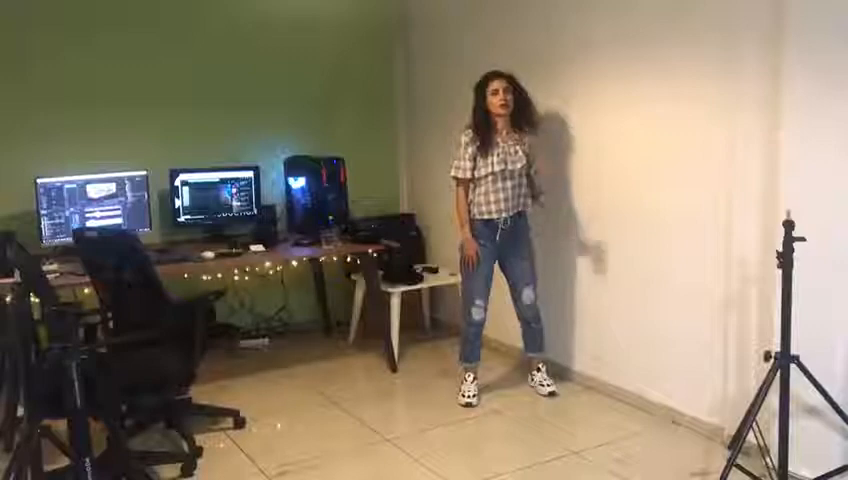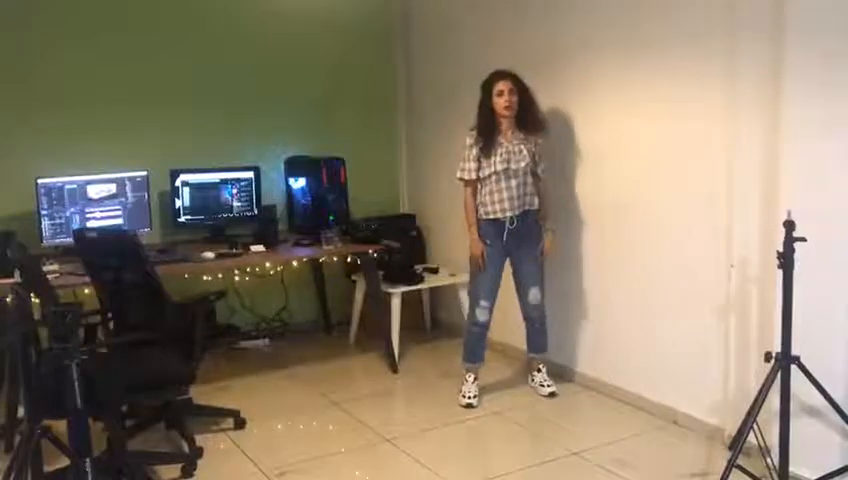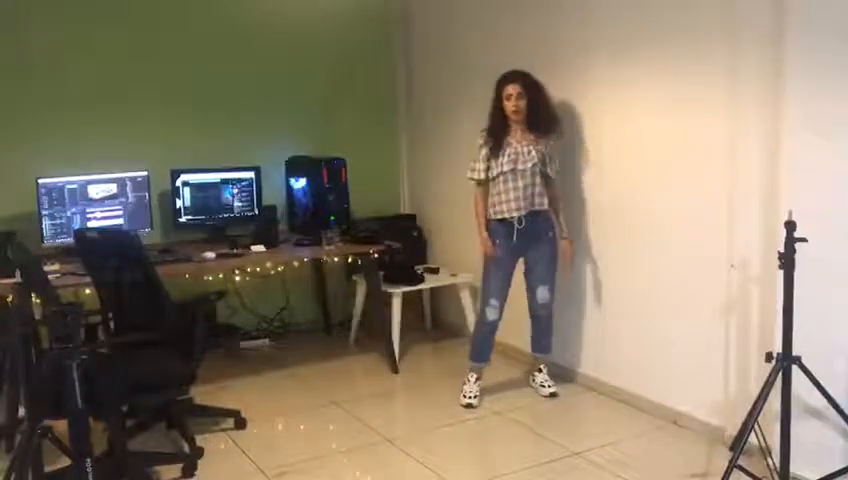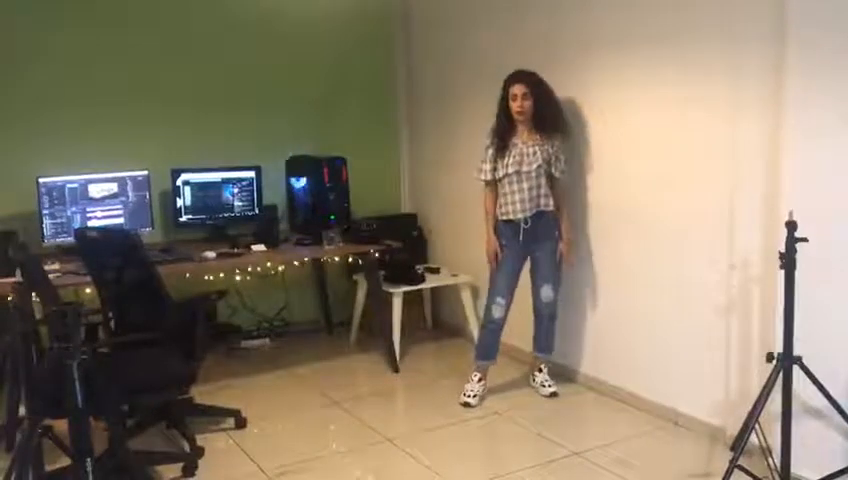
dt=0.3s
person 1, frame 1
left shoulder: (524, 139)
right shoulder: (472, 138)
left elbow: (529, 187)
right elbow: (461, 189)
left wrist: (539, 194)
right wrist: (466, 235)
left hip: (517, 229)
right hip: (482, 231)
left knee: (528, 303)
right knee: (475, 307)
left ankle: (537, 369)
right ankle: (469, 377)
person 1, frame 2
left shoulder: (531, 139)
right shoulder: (477, 140)
left elbow: (538, 187)
right elbow: (469, 191)
left wrist: (546, 229)
right wrist: (473, 235)
left hip: (526, 228)
right hip: (491, 230)
left knee: (534, 303)
right knee: (481, 307)
left ankle: (537, 370)
right ankle: (470, 378)
person 1, frame 3
left shoulder: (543, 141)
right shoulder: (490, 141)
left elbow: (551, 189)
right elbow: (480, 191)
left wrist: (563, 232)
right wrist: (483, 234)
left hip: (539, 229)
right hip: (501, 230)
left knee: (542, 303)
right knee: (491, 307)
left ankle: (539, 371)
right ankle: (474, 377)
person 1, frame 4
left shoulder: (551, 141)
right shoulder: (498, 143)
left elbow: (558, 191)
right elbow: (490, 192)
left wrist: (565, 235)
right wrist: (490, 235)
left hip: (545, 229)
right hip: (509, 231)
left knee: (546, 304)
right knee: (497, 306)
left ankle: (540, 371)
right ankle: (479, 377)
